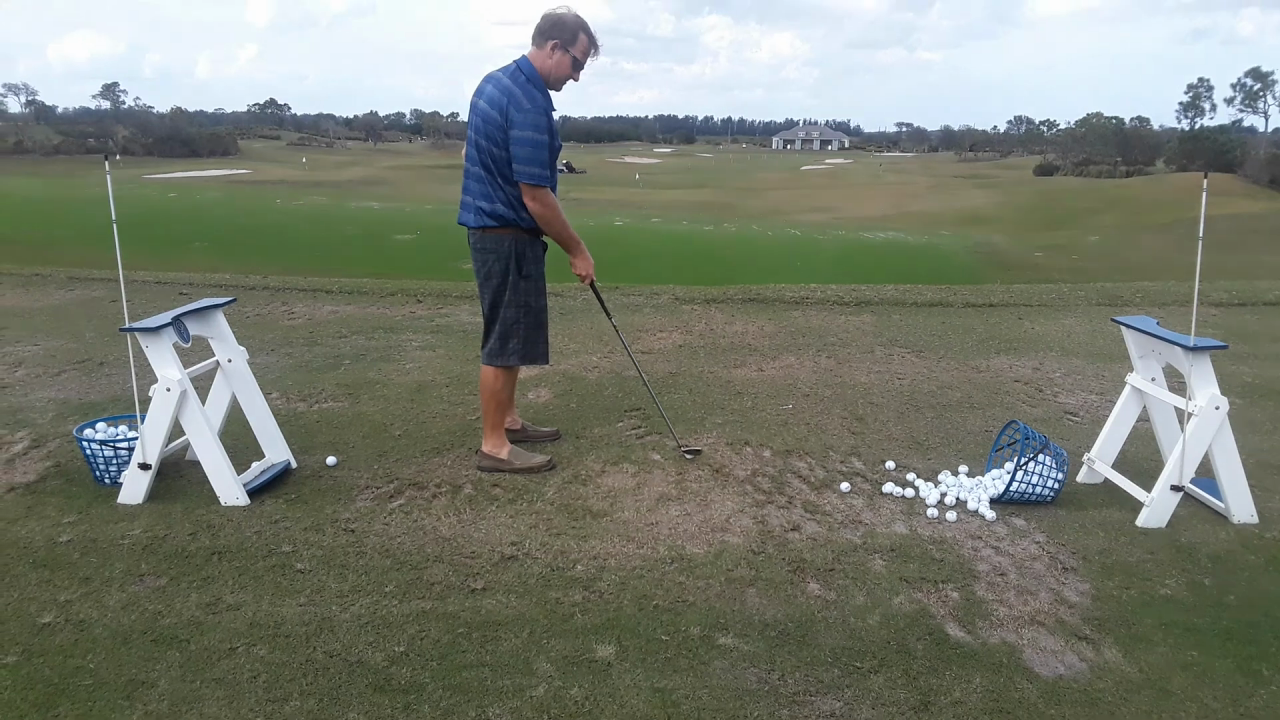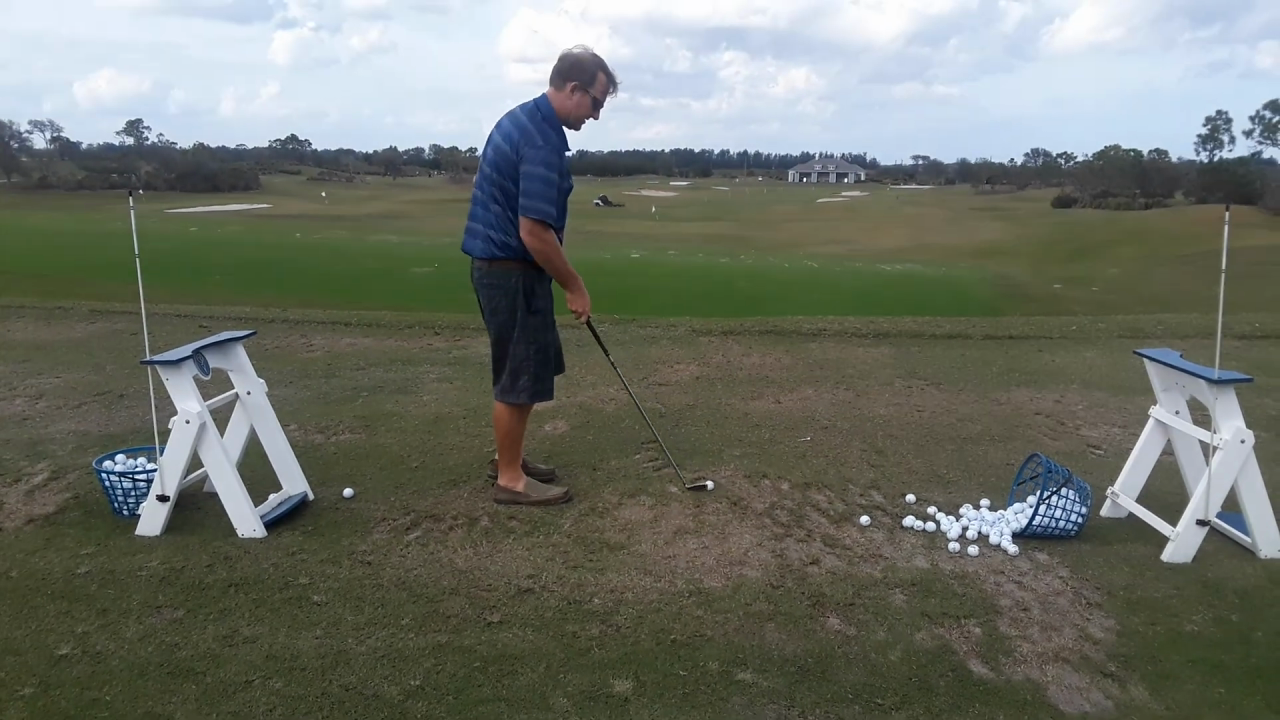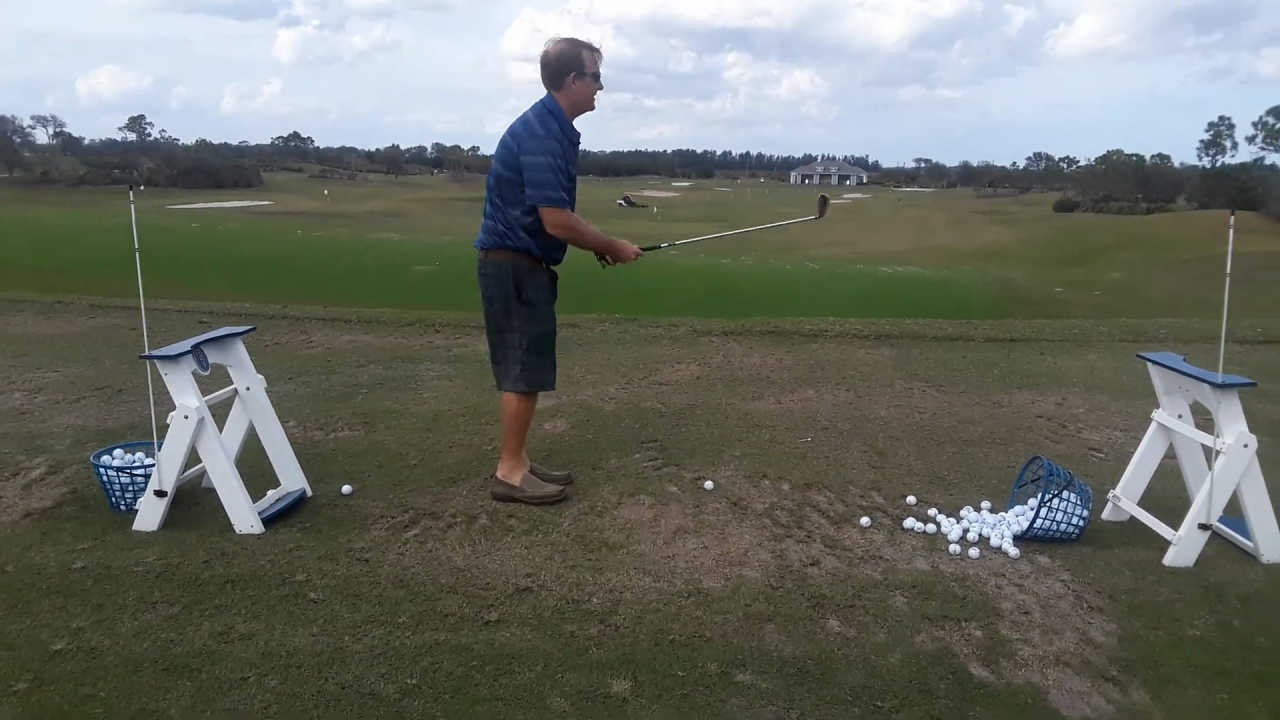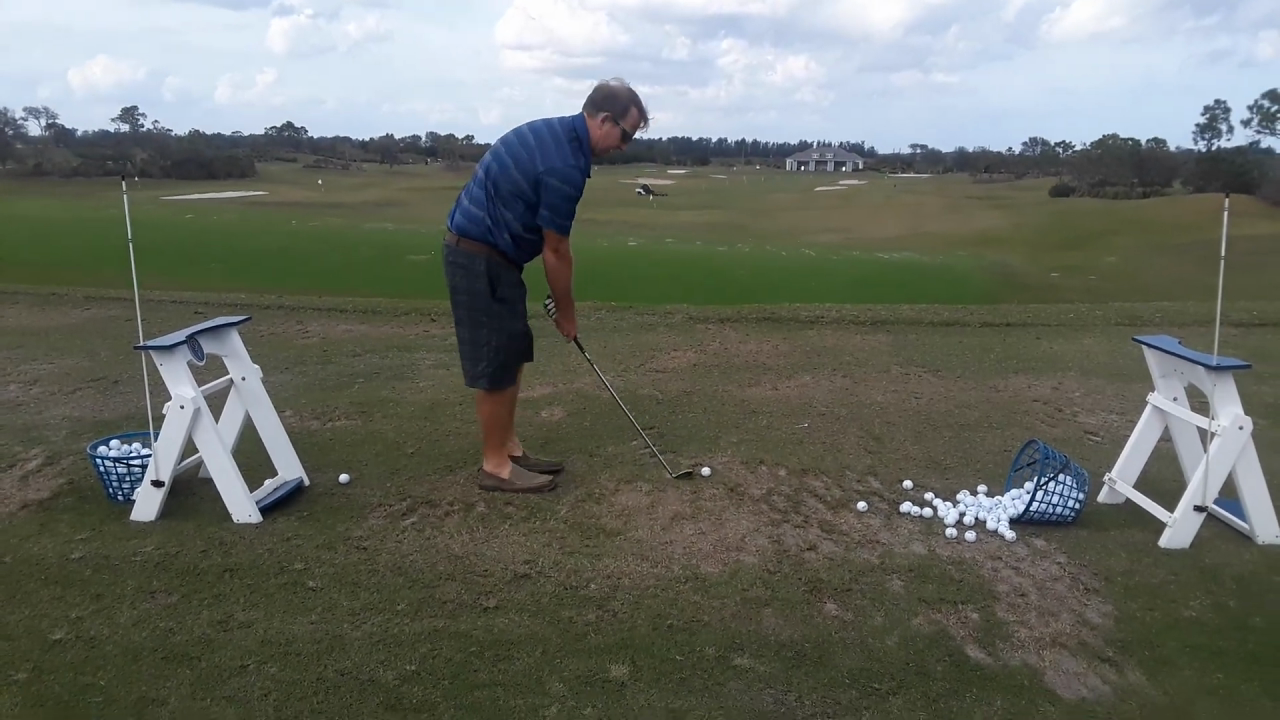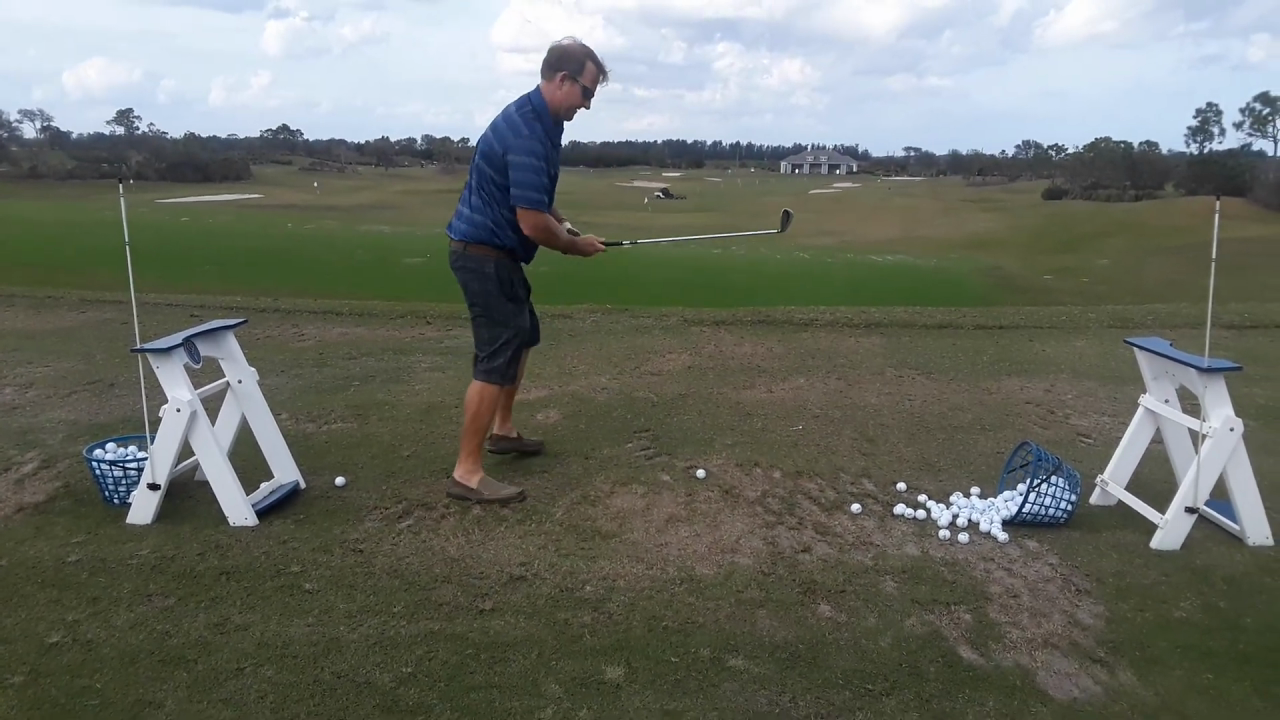
dt=1s
person 1, frame 1
left shoulder: (496, 81)
right shoulder: (528, 103)
left elbow: (479, 156)
right elbow: (535, 196)
right wrist: (577, 251)
left hip: (491, 226)
right hip: (508, 235)
left knee: (510, 335)
right knee: (505, 341)
left ankle: (508, 420)
right ankle: (493, 446)
person 1, frame 2
left shoulder: (521, 118)
right shoulder: (542, 140)
left elbow: (486, 190)
right elbow: (535, 233)
right wrist: (574, 286)
left hip: (502, 264)
right hip: (510, 271)
left knee: (533, 367)
right knee: (518, 375)
left ankle: (509, 457)
right ankle: (509, 479)
person 1, frame 3
left shoulder: (553, 127)
right shoulder: (542, 135)
left elbow: (558, 210)
right elbow: (557, 221)
left wrist: (601, 243)
right wrist: (612, 248)
left hip: (526, 264)
right hip: (513, 266)
left knee: (527, 370)
right knee: (524, 371)
left ankle: (518, 462)
right ankle: (508, 473)
person 1, frame 4
left shoulder: (554, 132)
right shoulder: (565, 163)
right elbow: (556, 250)
right wrist: (566, 313)
left hip: (483, 249)
right hip: (480, 256)
left knee: (513, 353)
right knee: (494, 361)
left ankle: (509, 448)
right ankle: (495, 465)
person 1, frame 5
left shoulder: (542, 120)
right shoulder: (526, 134)
right elbow: (532, 223)
left wrist: (564, 225)
right wrist: (576, 245)
left hip: (490, 251)
right hip: (485, 255)
left knee: (519, 337)
right knee: (495, 359)
left ankle: (502, 429)
right ankle: (466, 472)
